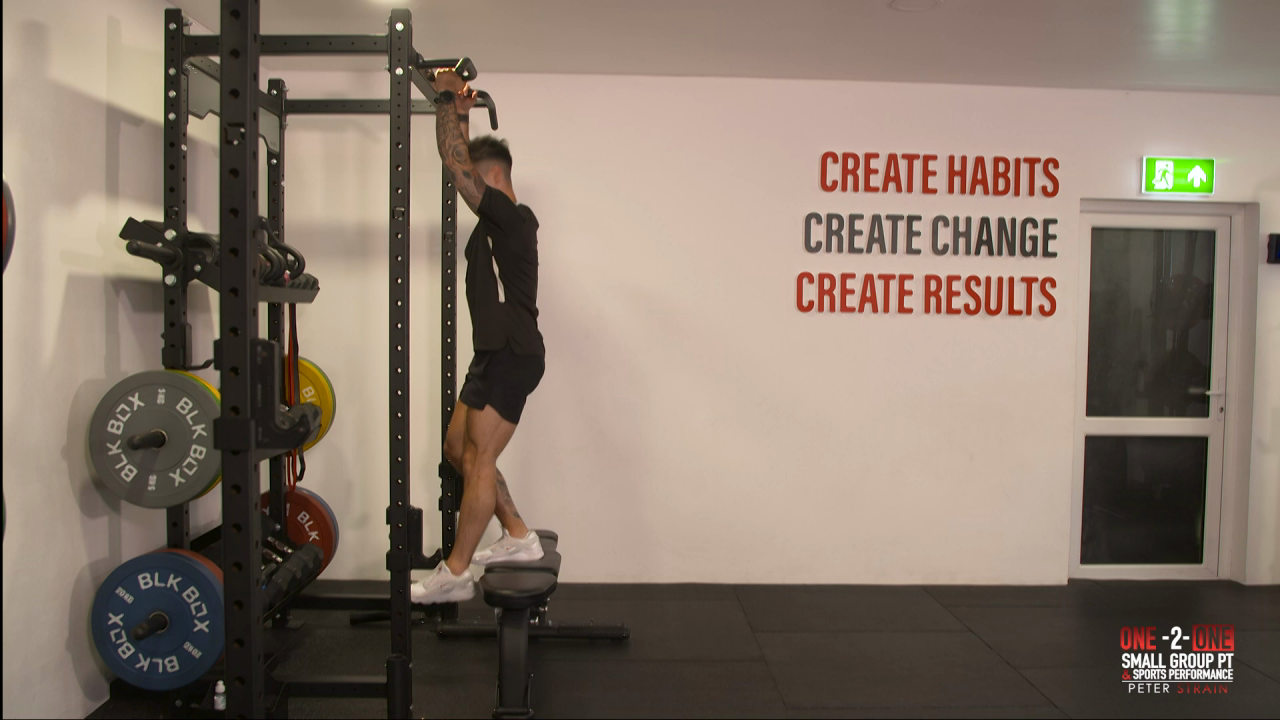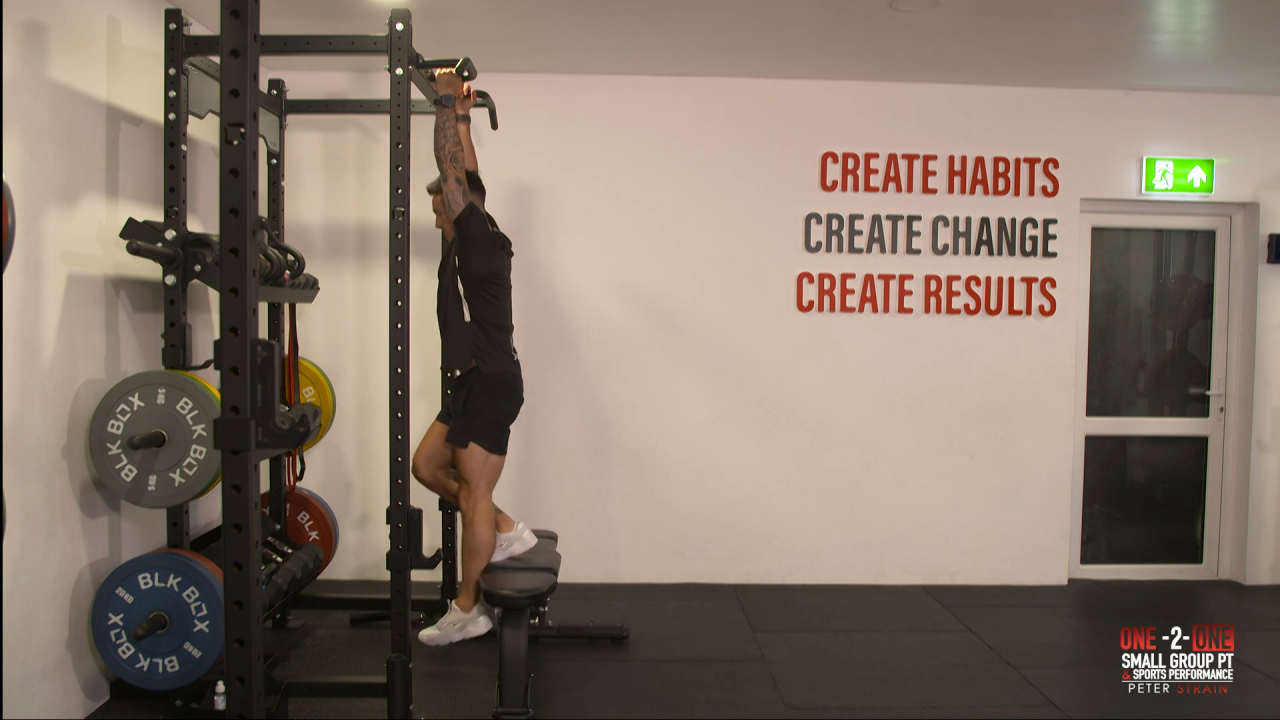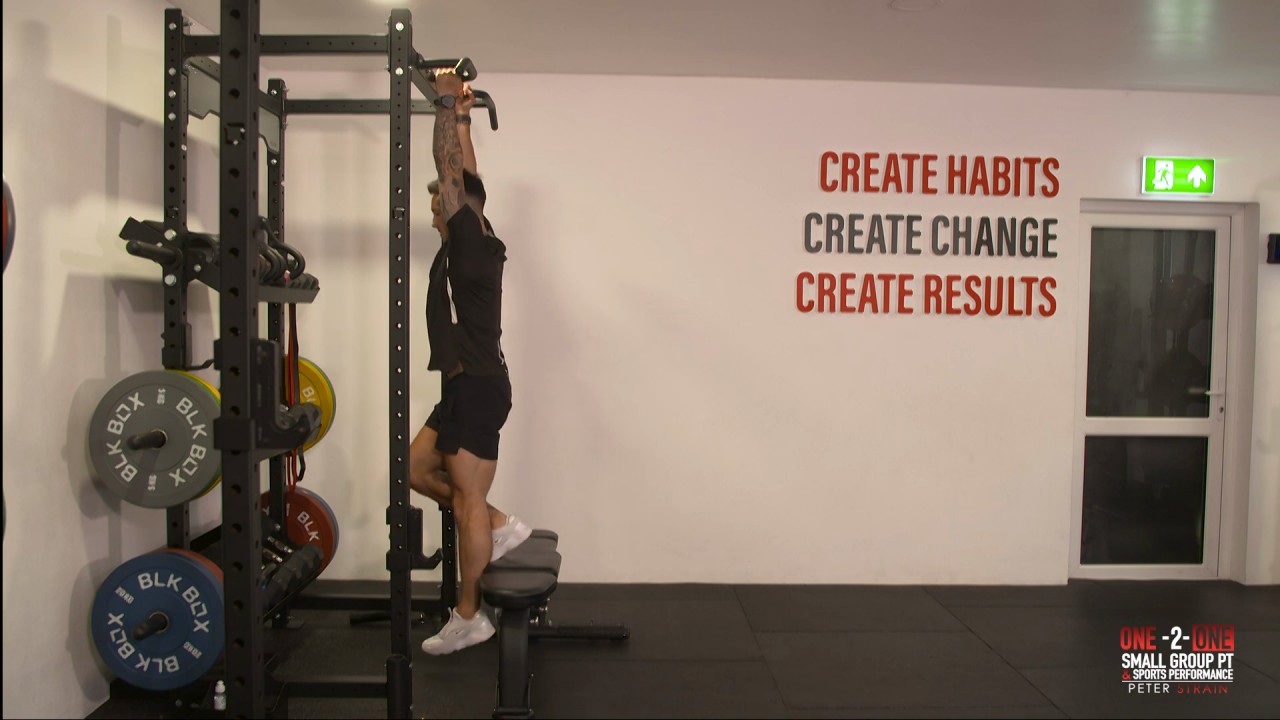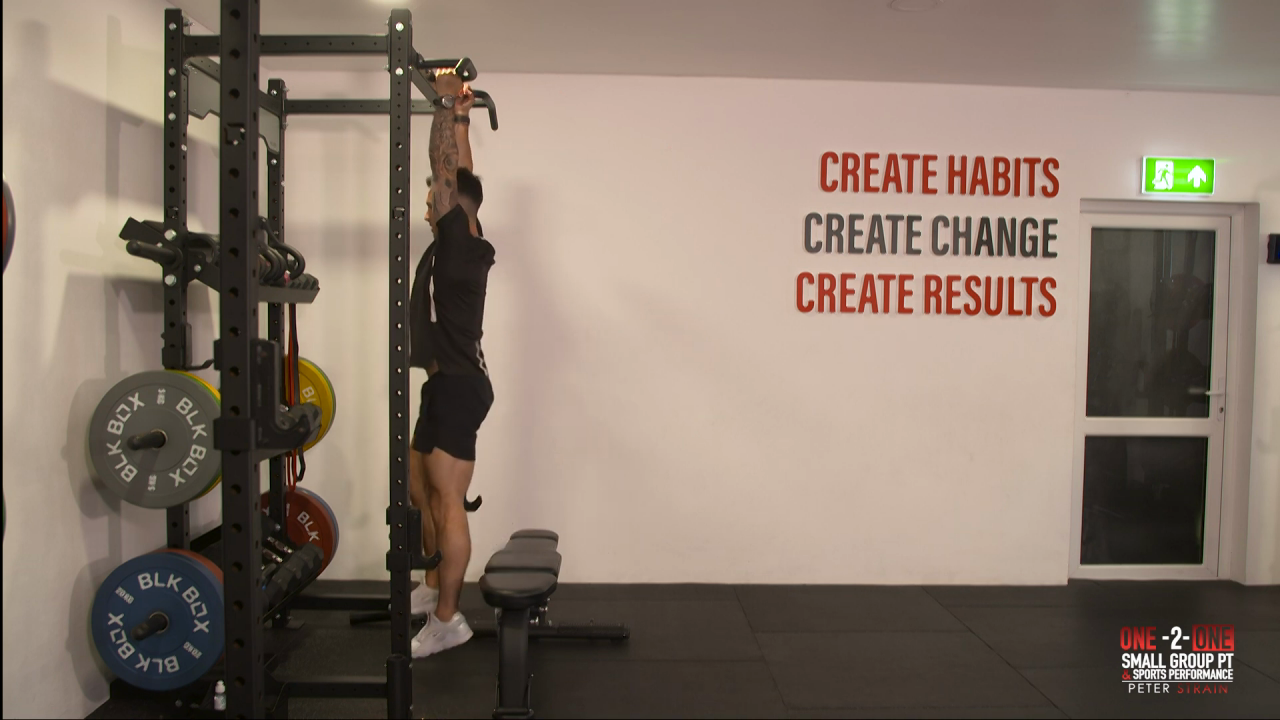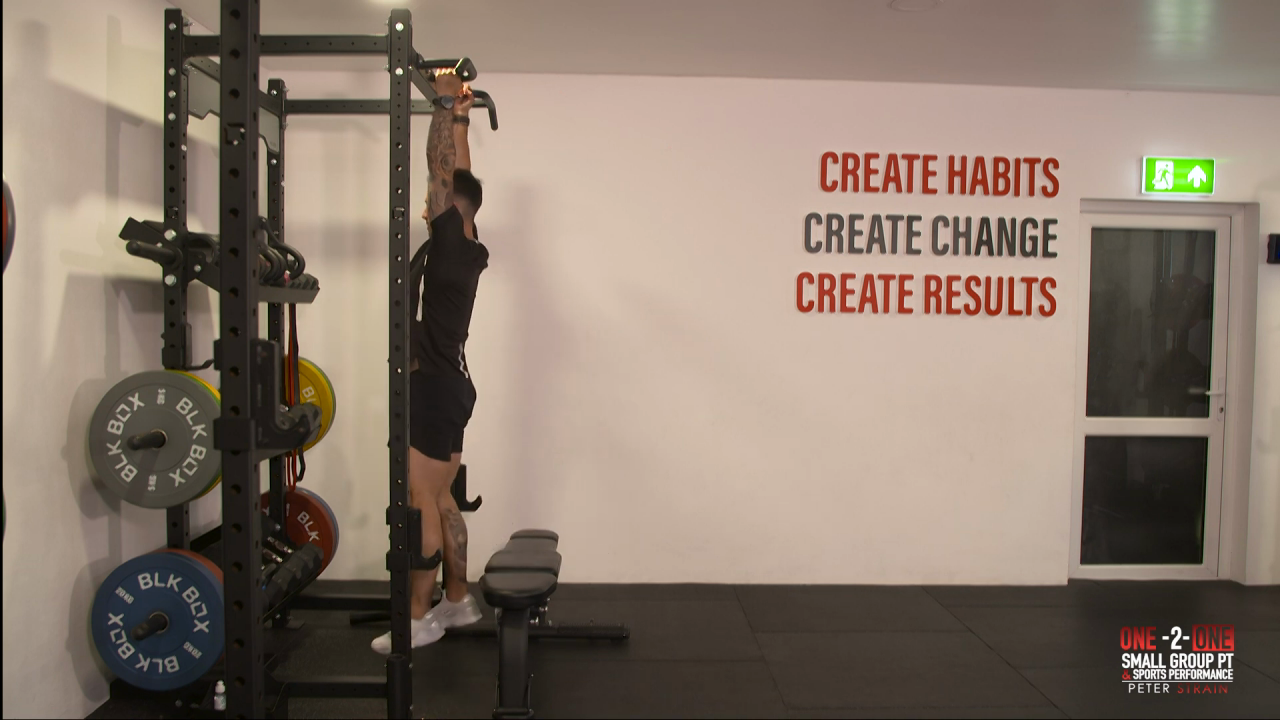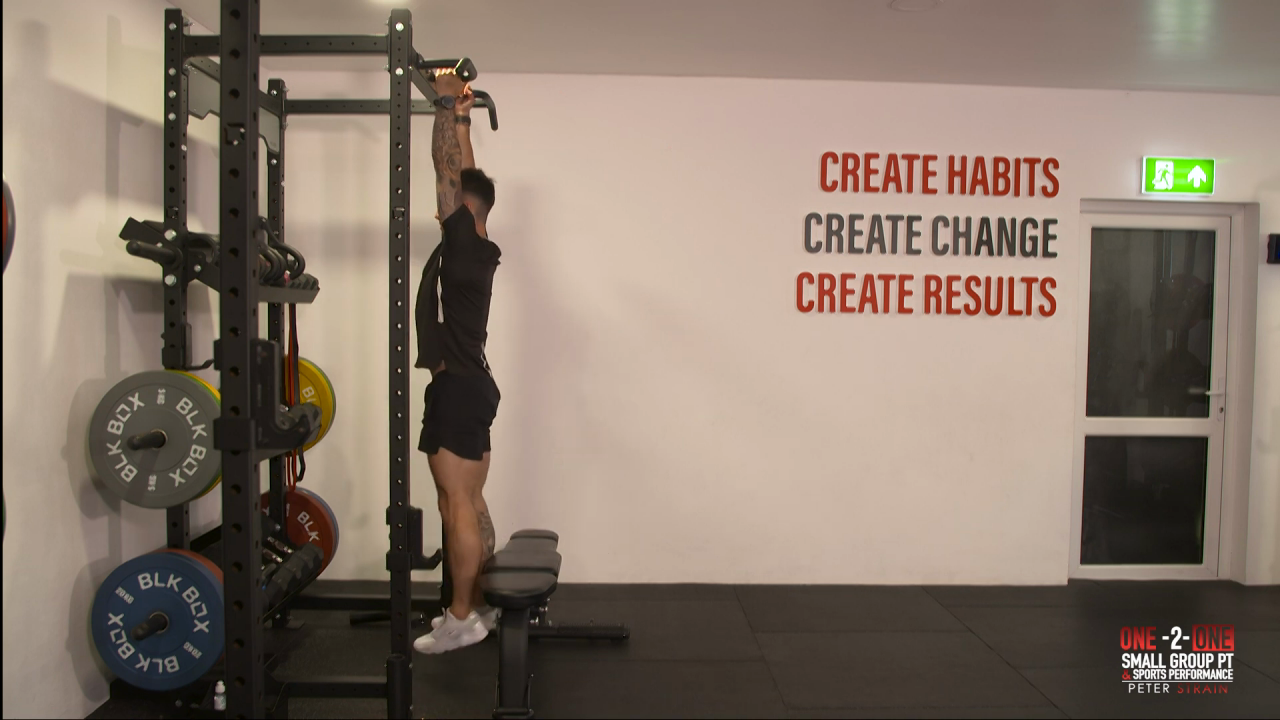
dt=0.7s
person 1, frame 1
left shoulder: (511, 217)
right shoulder: (494, 221)
left elbow: (455, 162)
right elbow: (465, 161)
left wrist: (446, 99)
right wrist: (459, 111)
left hip: (514, 355)
right hip: (494, 354)
left knee: (477, 458)
right knee: (460, 448)
left ankle: (456, 572)
right ankle: (518, 536)
person 1, frame 2
left shoulder: (478, 239)
right shoulder: (475, 242)
left elbow: (452, 172)
right elbow: (464, 173)
left wrist: (448, 105)
right wrist: (460, 115)
left hip: (489, 384)
right hip: (477, 382)
left knee: (473, 494)
right knee: (426, 466)
left ankle: (466, 610)
right ankle: (506, 531)
person 1, frame 3
left shoulder: (469, 239)
right shoulder: (472, 242)
left elbow: (450, 169)
right elbow: (463, 173)
left wrist: (449, 105)
right wrist: (461, 116)
left hip: (477, 387)
right hip: (467, 386)
left knee: (467, 501)
right knee: (416, 470)
left ankle: (468, 618)
right ankle: (499, 525)
person 1, frame 4
left shoulder: (457, 240)
right shoulder: (462, 242)
left elbow: (445, 169)
right elbow: (458, 171)
left wrist: (447, 105)
right wrist: (460, 116)
left hip: (456, 386)
right hip: (451, 384)
left knee: (445, 502)
right knee: (419, 487)
left ankle: (447, 619)
right ankle: (435, 585)
person 1, frame 5
left shoulder: (449, 242)
right shoulder: (462, 246)
left elbow: (440, 169)
right elbow: (456, 175)
left wrist: (444, 105)
right wrist: (459, 118)
left hip: (434, 387)
right hip: (446, 384)
left knee: (420, 505)
right knee: (439, 501)
left ankle: (420, 617)
right ankle: (457, 599)
person 1, frame 6
left shoulder: (464, 244)
right shoulder: (474, 247)
left elbow: (447, 170)
right elbow: (462, 173)
left wrist: (446, 106)
right wrist: (460, 116)
left hip: (457, 387)
right hip: (467, 385)
left knee: (456, 507)
right knee: (468, 504)
left ankle: (462, 617)
right ankle: (477, 605)
